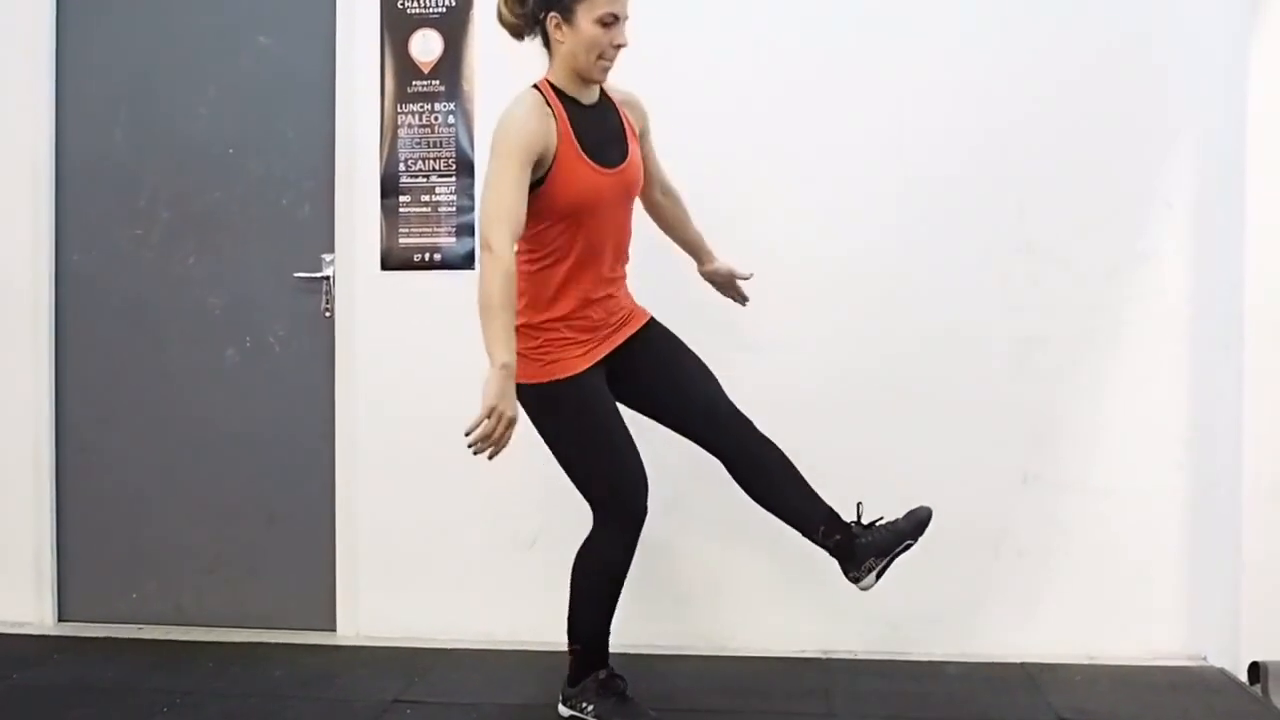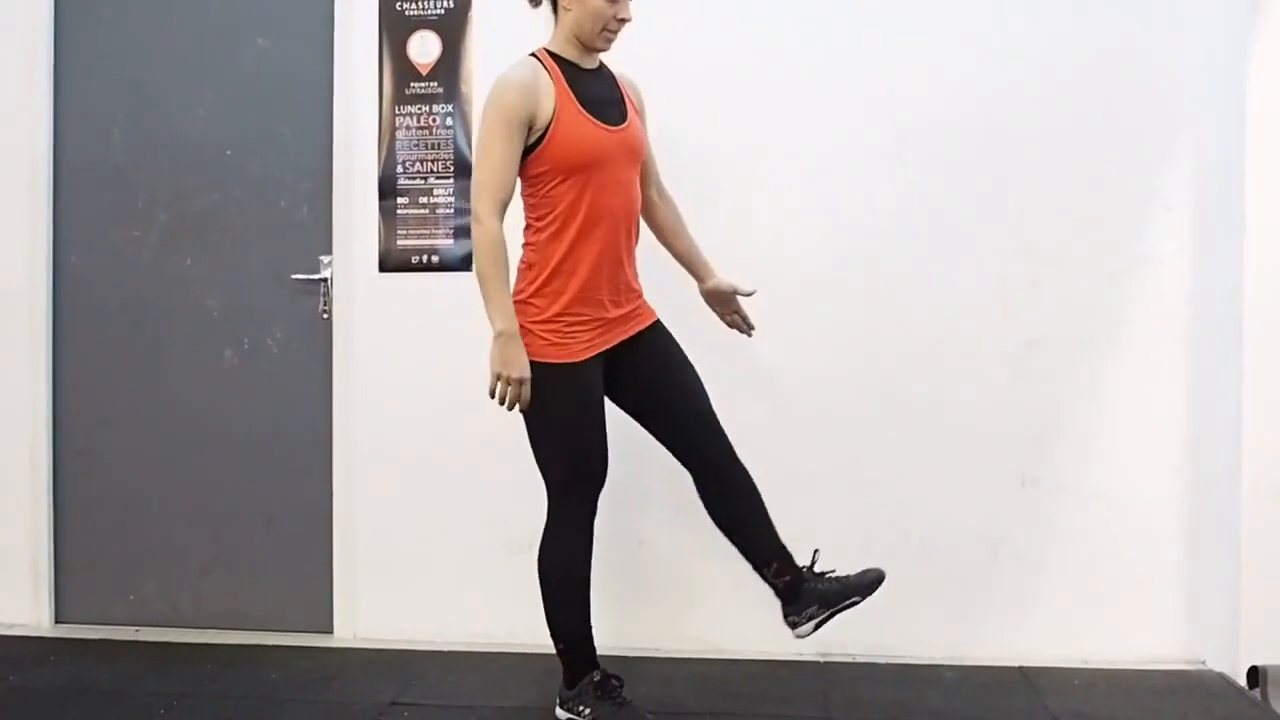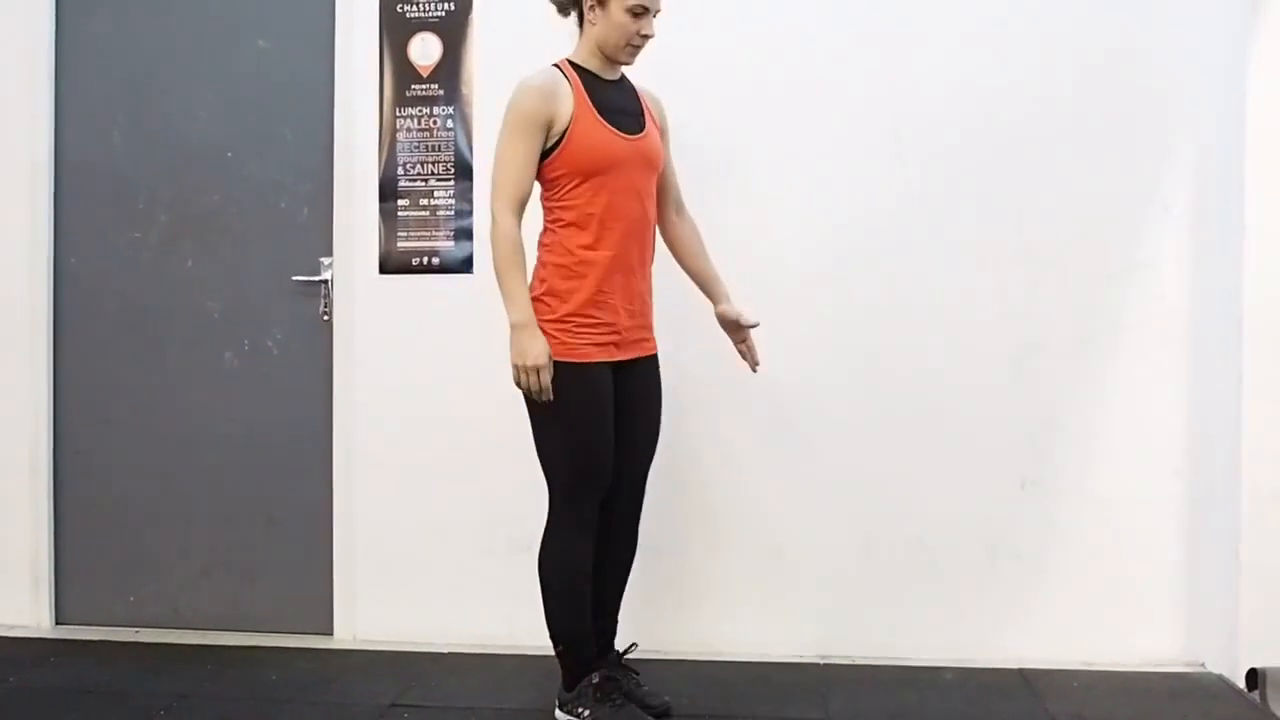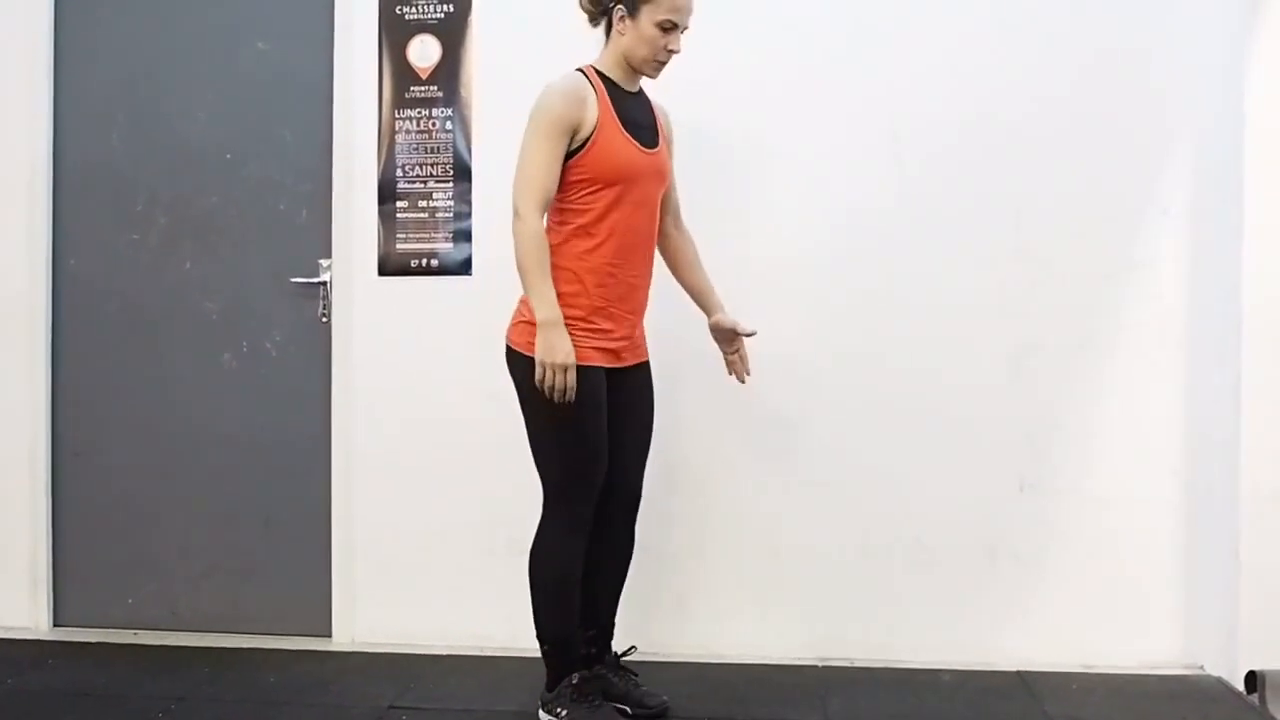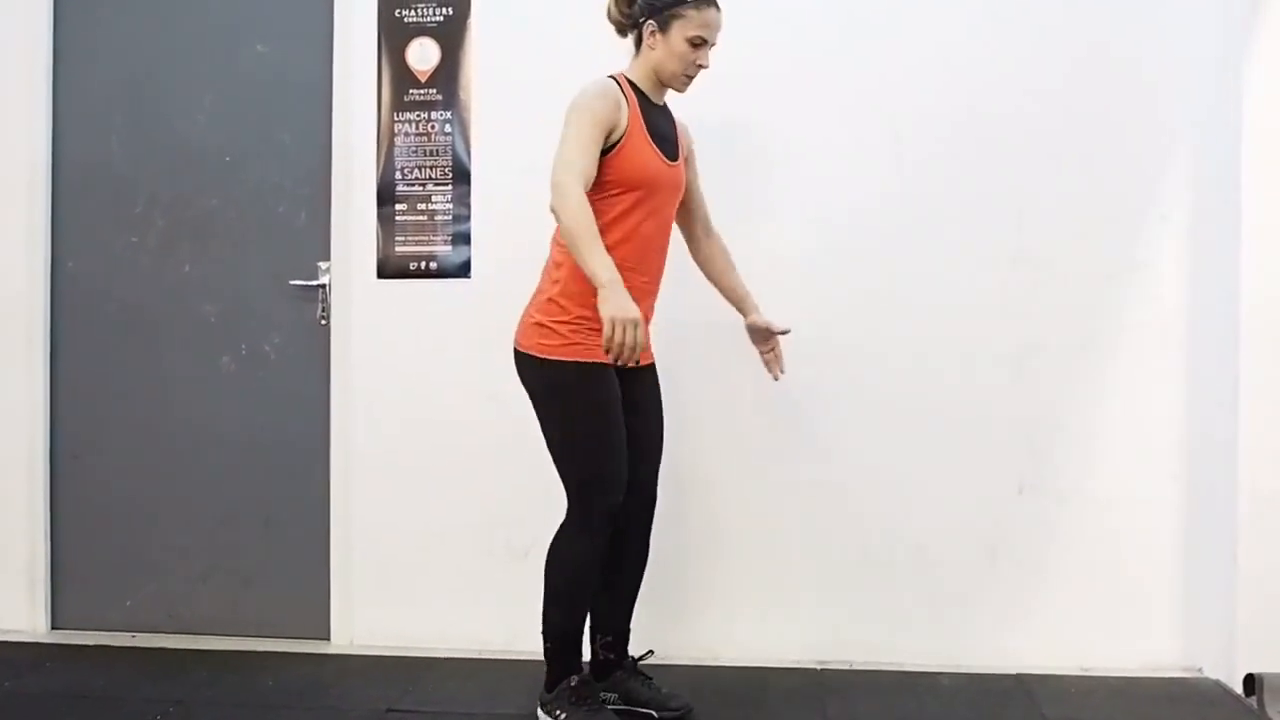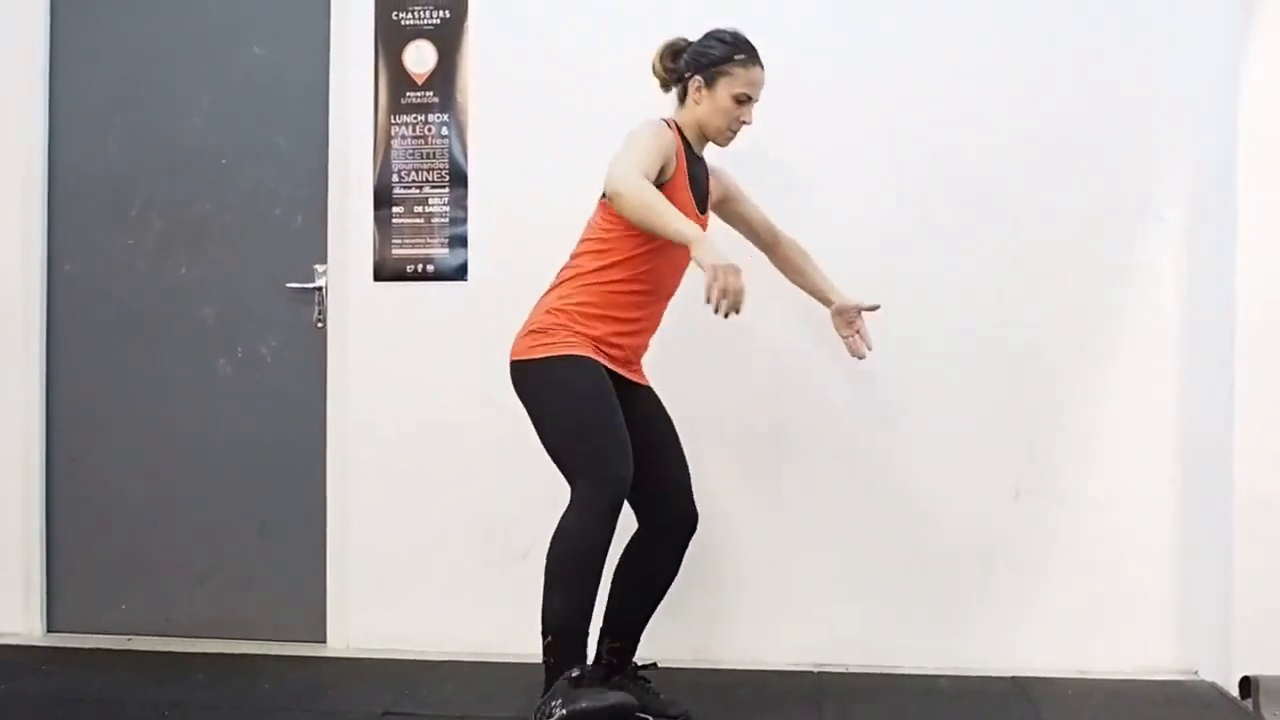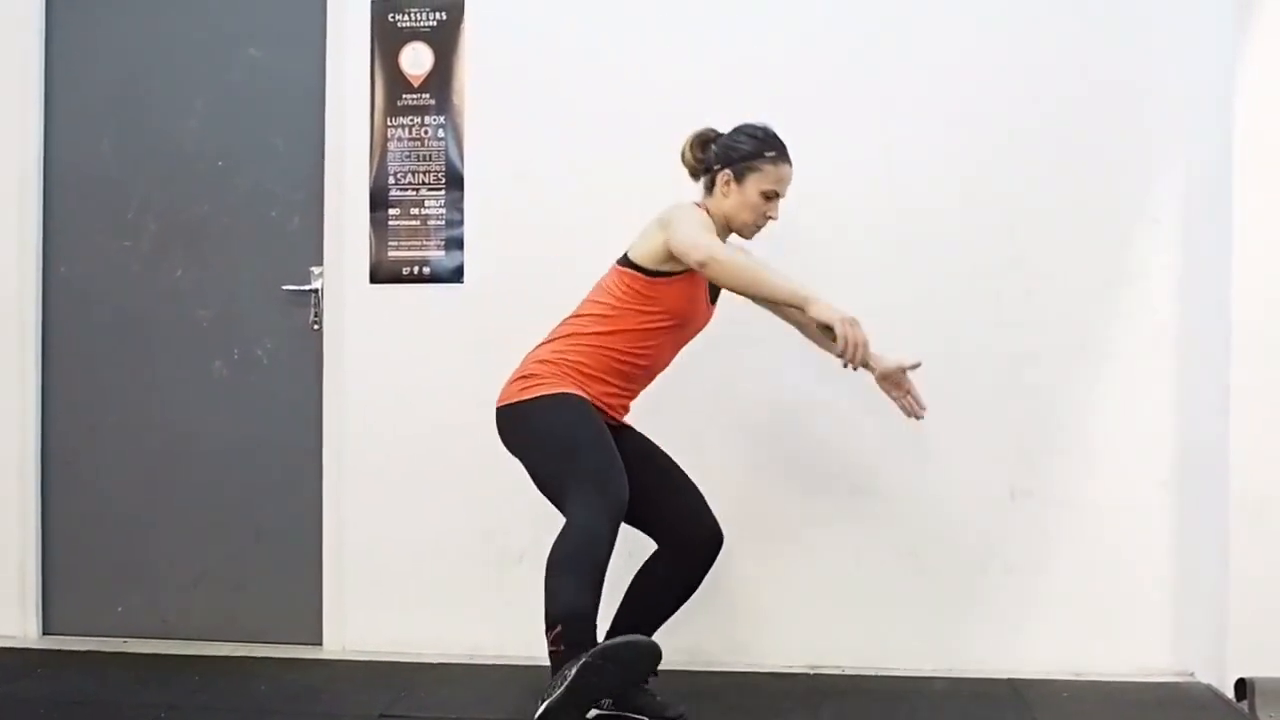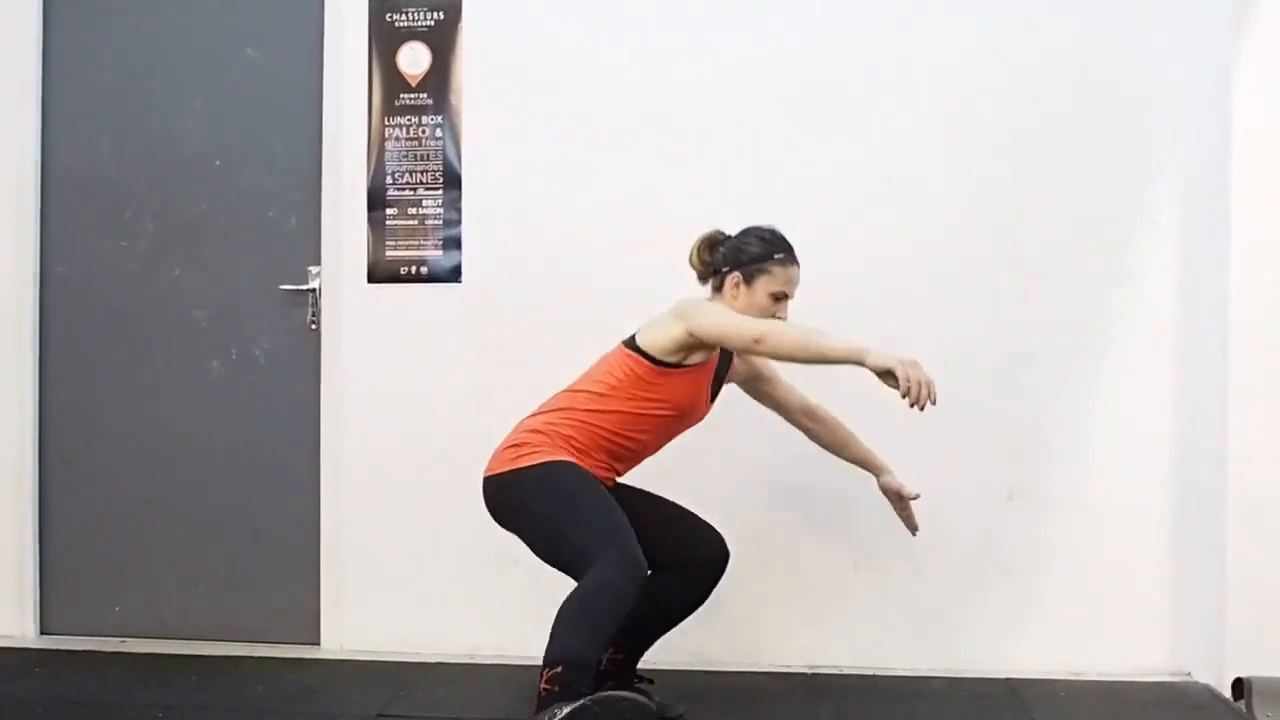
dt=0.3s
person 1, frame 1
left shoulder: (627, 111)
right shoulder: (528, 122)
left elbow: (656, 192)
right elbow: (496, 248)
left wrist: (706, 260)
right wrist: (501, 373)
left hip: (619, 324)
right hip: (548, 347)
left knee: (731, 430)
right knee: (621, 504)
left ankle: (851, 545)
person 1, frame 2
left shoulder: (625, 88)
right shoulder: (523, 86)
left elbow: (650, 194)
right elbow: (485, 216)
left wrist: (705, 276)
right wrist: (505, 334)
left hip: (630, 320)
right hip: (559, 336)
left knee: (710, 450)
right knee: (576, 501)
left ankle: (798, 593)
person 1, frame 3
left shoulder: (649, 107)
right shoulder: (543, 93)
left elbow: (672, 213)
right elbow: (504, 215)
left wrist: (719, 300)
right wrist: (523, 326)
left hip: (632, 338)
right hip: (567, 339)
left knee: (625, 501)
right knee: (580, 504)
left ankle: (609, 660)
person 1, frame 4
left shoulder: (655, 116)
right shoulder: (568, 97)
left elbow: (669, 225)
right elbow: (529, 212)
left wrist: (714, 312)
right wrist: (550, 323)
left hip: (623, 349)
right hip: (560, 347)
left knee: (619, 508)
right knee: (570, 508)
left ankle: (596, 662)
person 1, frame 5
left shoulder: (675, 131)
right shoulder: (603, 100)
left elbow: (700, 232)
right elbow: (567, 195)
left wrist: (749, 312)
right wrist: (607, 289)
left hip: (625, 348)
right hip: (566, 342)
left knee: (635, 511)
right knee: (595, 509)
person 1, frame 6
left shoulder: (709, 179)
right shoulder: (655, 138)
left elbow: (773, 238)
right elbow: (620, 188)
left wrist: (835, 301)
right wrist: (702, 245)
left hip: (617, 367)
right hip: (557, 347)
left knee: (673, 515)
right knee: (603, 485)
person 1, frame 7
left shoulder: (721, 253)
right shoulder: (684, 221)
left elbow: (797, 311)
right elbow: (704, 257)
left wrist: (876, 364)
right wrist: (818, 306)
left hip: (597, 411)
right hip: (547, 393)
left knee: (696, 535)
right knee: (600, 503)
right ankle: (572, 669)
person 1, frame 8
left shoulder: (730, 358)
right shoulder: (697, 316)
left elbow: (803, 412)
right elbow: (759, 336)
left wrist: (880, 472)
right wrist: (867, 355)
left hip: (581, 477)
right hip: (528, 467)
left knee: (702, 556)
right knee: (619, 563)
left ankle: (611, 676)
